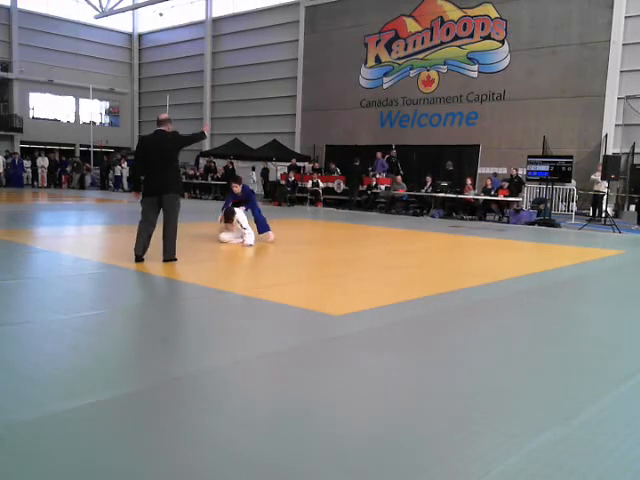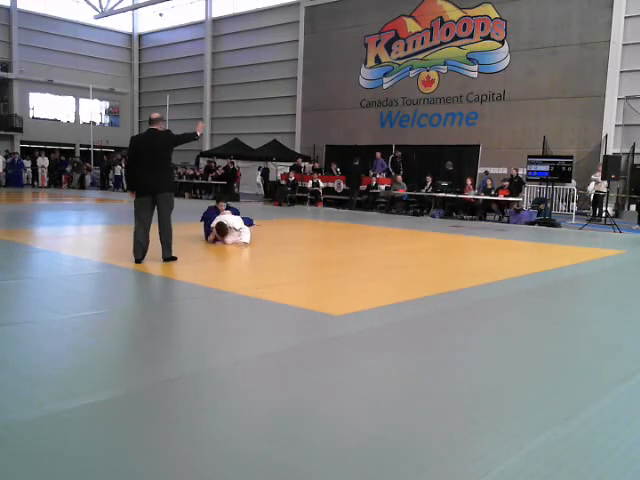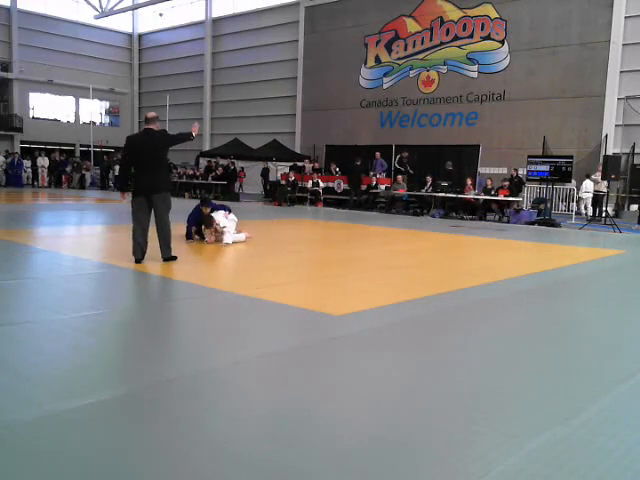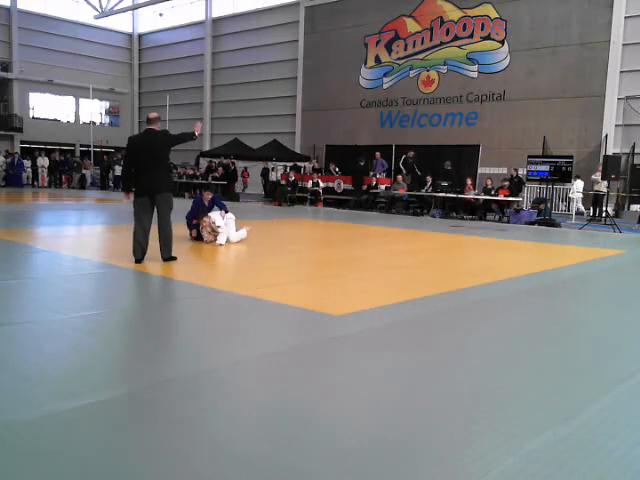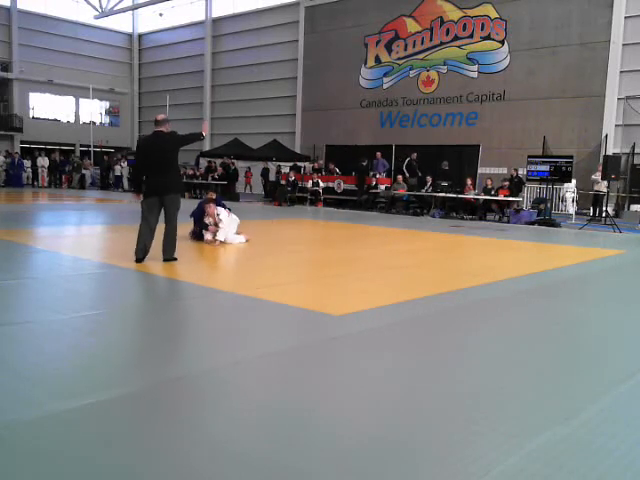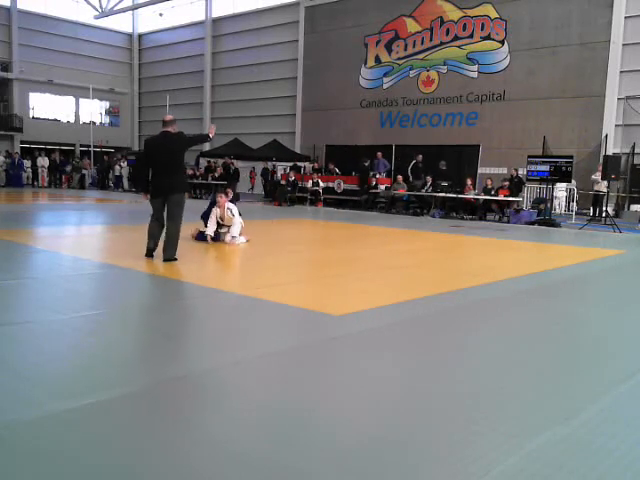
dt=0.3s
person 1, frame 1
left shoulder: (144, 141)
right shoulder: (174, 138)
left elbow: (137, 165)
right elbow: (191, 138)
left wrist: (136, 187)
right wrist: (204, 132)
left hip: (150, 187)
right hip: (170, 187)
left knee: (147, 220)
right knee: (170, 221)
left ankle: (139, 253)
right ankle: (169, 255)
person 1, frame 2
left shoulder: (136, 140)
right shoulder: (166, 137)
left elbow: (130, 166)
right elbow: (183, 138)
left wrist: (132, 187)
right wrist: (197, 133)
left hip: (143, 187)
right hip: (163, 186)
left knee: (142, 221)
right knee: (165, 220)
left ankle: (139, 255)
right ankle: (167, 254)
person 1, frame 3
left shoulder: (131, 140)
right shoulder: (162, 137)
left elbow: (125, 165)
right elbow: (178, 138)
left wrist: (124, 187)
right wrist: (192, 134)
left hip: (140, 187)
right hip: (160, 187)
left knee: (140, 222)
right knee: (163, 220)
left ankle: (138, 255)
right ankle: (167, 254)
person 1, frame 4
left shoulder: (134, 140)
right shoulder: (164, 137)
left elbow: (127, 166)
right elbow: (180, 137)
left wrist: (127, 188)
right wrist: (195, 133)
left hip: (142, 187)
right hip: (162, 186)
left knee: (141, 222)
right knee: (164, 220)
left ankle: (138, 255)
right ankle: (167, 254)
person 1, frame 5
left shoulder: (143, 142)
right shoulder: (173, 139)
left elbow: (138, 167)
right elbow: (189, 138)
left wrist: (138, 189)
right wrist: (203, 133)
left hip: (151, 188)
right hip: (171, 187)
left knee: (148, 221)
right knee: (171, 221)
left ankle: (140, 254)
right ankle: (168, 254)
person 1, frame 6
left shoulder: (150, 142)
right shoulder: (179, 139)
left elbow: (145, 167)
right elbow: (195, 139)
left wrist: (145, 188)
right wrist: (209, 135)
left hip: (157, 187)
right hip: (176, 187)
left knee: (156, 218)
right knee: (173, 221)
left ankle: (150, 249)
right ankle: (169, 254)
